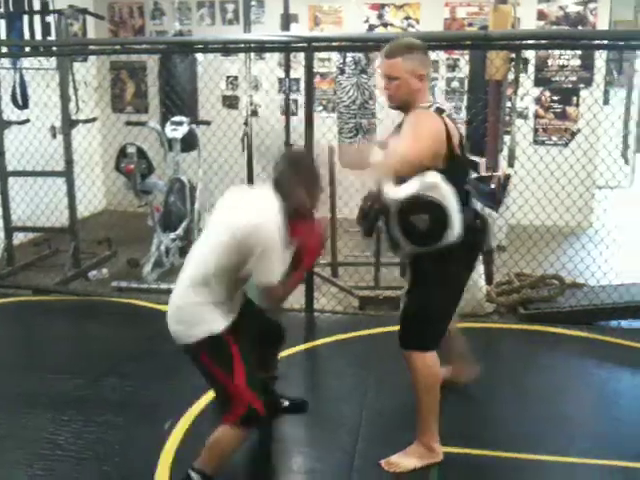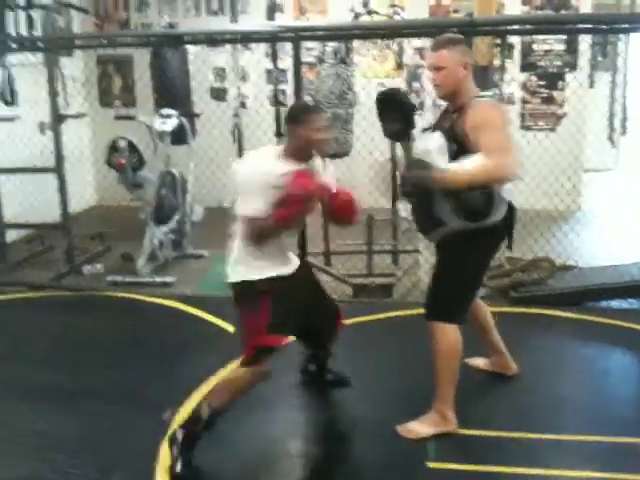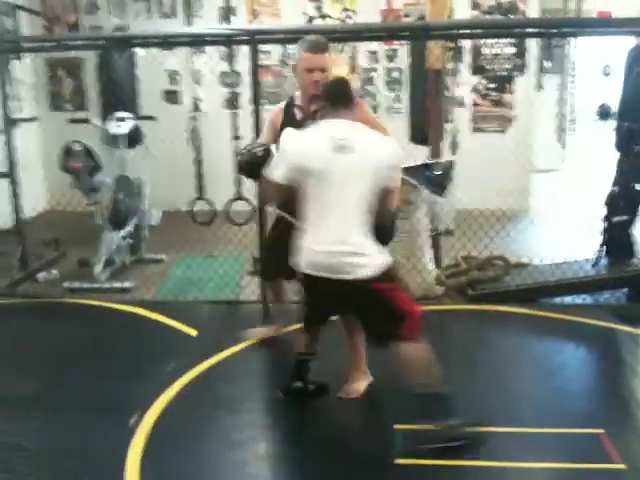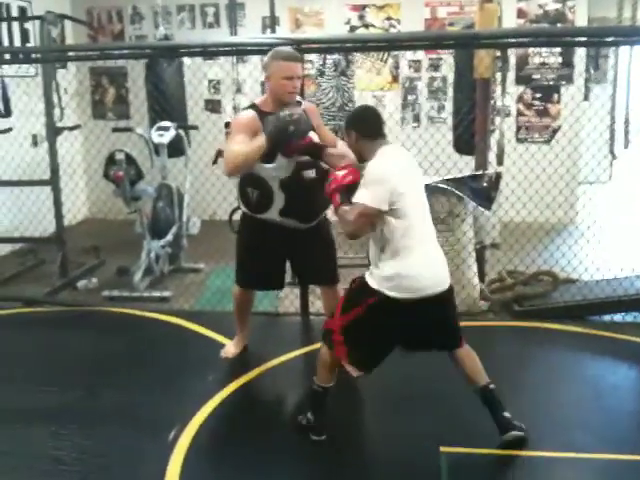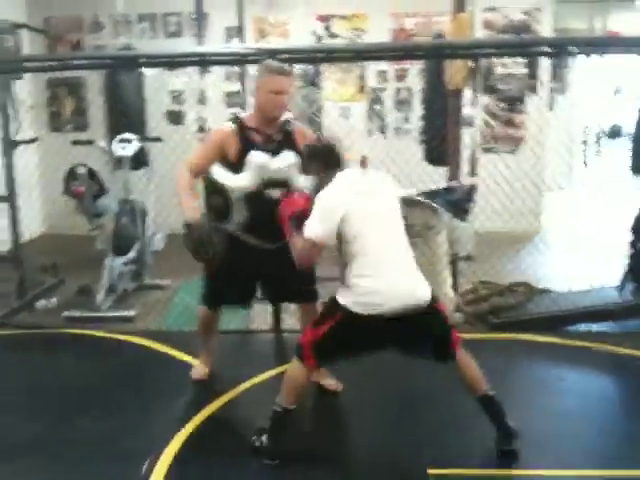
dt=1s
person 1, frame 1
left shoulder: (425, 123)
right shoulder: (420, 120)
left elbow: (392, 162)
right elbow: (405, 173)
left wrist: (345, 155)
left hip: (447, 246)
left knee: (417, 340)
right knee: (434, 311)
left ankle: (428, 444)
person 1, frame 2
left shoulder: (483, 112)
right shoulder: (448, 112)
left elbow: (498, 166)
left wrist: (436, 178)
left hip: (476, 226)
left knee: (441, 313)
right knee: (462, 296)
left ankle: (442, 414)
right ankle: (501, 359)
person 1, frame 3
left shoulder: (351, 110)
right shoulder: (281, 113)
right hip: (293, 215)
right knee: (270, 272)
left ankle: (360, 370)
right ankle: (277, 324)
person 1, frame 4
left shoulder: (308, 112)
right shoulder: (249, 119)
left elbow: (333, 144)
right elbow: (231, 165)
left wrist: (343, 155)
right wrist: (270, 137)
left hip: (310, 220)
right hip: (263, 223)
left knee: (329, 283)
right knee: (246, 285)
right ankle: (241, 336)
person 1, frame 5
left shoulder: (296, 133)
right shoulder: (226, 134)
right elbow: (187, 173)
right wrist: (194, 216)
left hip: (282, 238)
right hip: (237, 239)
left knee: (308, 301)
right knee: (213, 303)
left ankle: (316, 367)
right ankle: (205, 356)
person 2, frame 1
left shoulder: (247, 192)
right shoulder: (267, 224)
right elbow: (272, 297)
left wrist: (292, 247)
right wrist: (304, 261)
left hip: (216, 303)
right hip: (202, 321)
left knee: (271, 337)
right knee: (247, 411)
left ankle: (268, 395)
person 2, frame 2
left shoulder: (311, 164)
right shoulder: (257, 169)
left elbow: (334, 197)
right elbow: (256, 232)
left hip: (288, 267)
right hip: (256, 274)
left knee: (328, 320)
right knee: (259, 361)
left ankle: (316, 369)
right ankle: (185, 436)
person 2, frame 3
left shoulder: (298, 141)
right shoulder: (384, 145)
left elbow: (272, 194)
right elbow: (386, 204)
left hip: (313, 260)
right hip: (362, 262)
left knee: (314, 320)
right knee: (408, 331)
left ankle: (298, 380)
right ankle: (438, 411)
person 2, frame 4
left shoulder: (378, 168)
right shoulder: (404, 159)
left elbow: (354, 228)
left wrist: (338, 199)
right wrist: (355, 189)
left hip: (393, 283)
right hip: (434, 278)
left knee: (335, 337)
right knee: (455, 345)
left ankle: (315, 415)
right ankle: (504, 420)
person 2, frame 5
left shoulder: (329, 196)
right shoulder: (383, 180)
left elbow: (304, 258)
left wrist: (290, 226)
left hip: (363, 301)
right hip: (413, 294)
left knee: (306, 354)
right knee: (454, 348)
left ankle: (272, 437)
right ankle: (503, 429)
